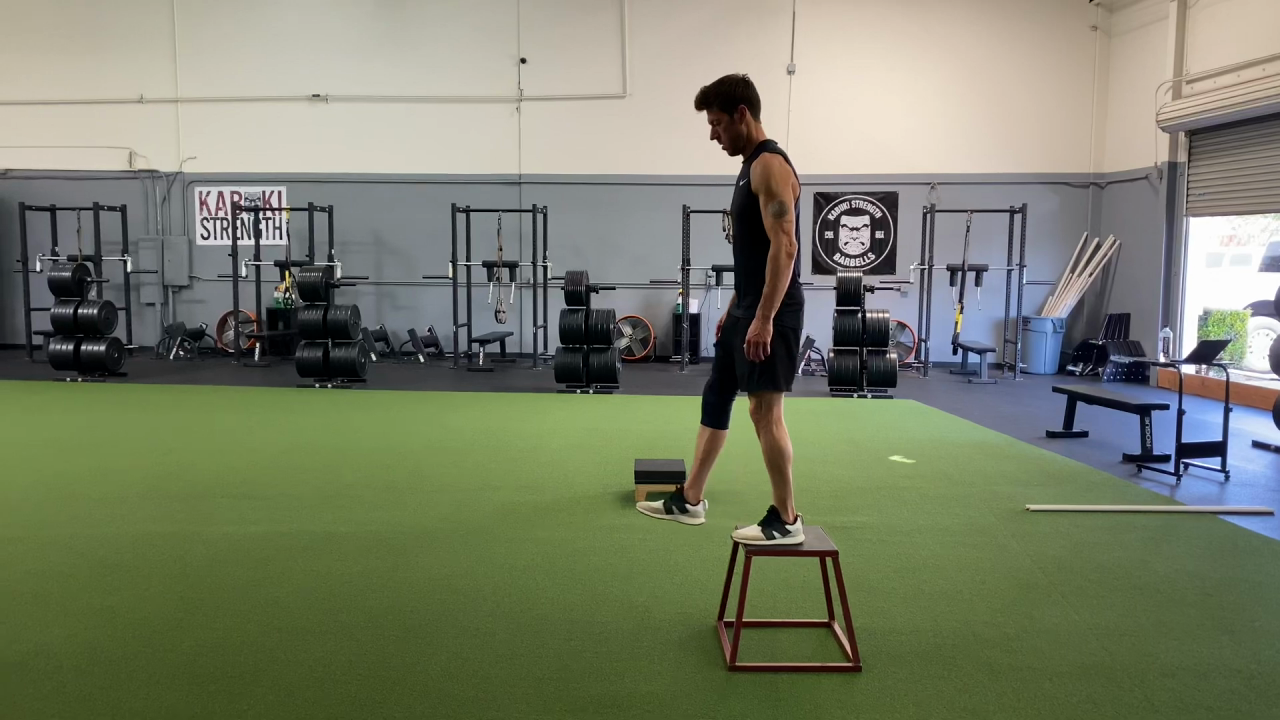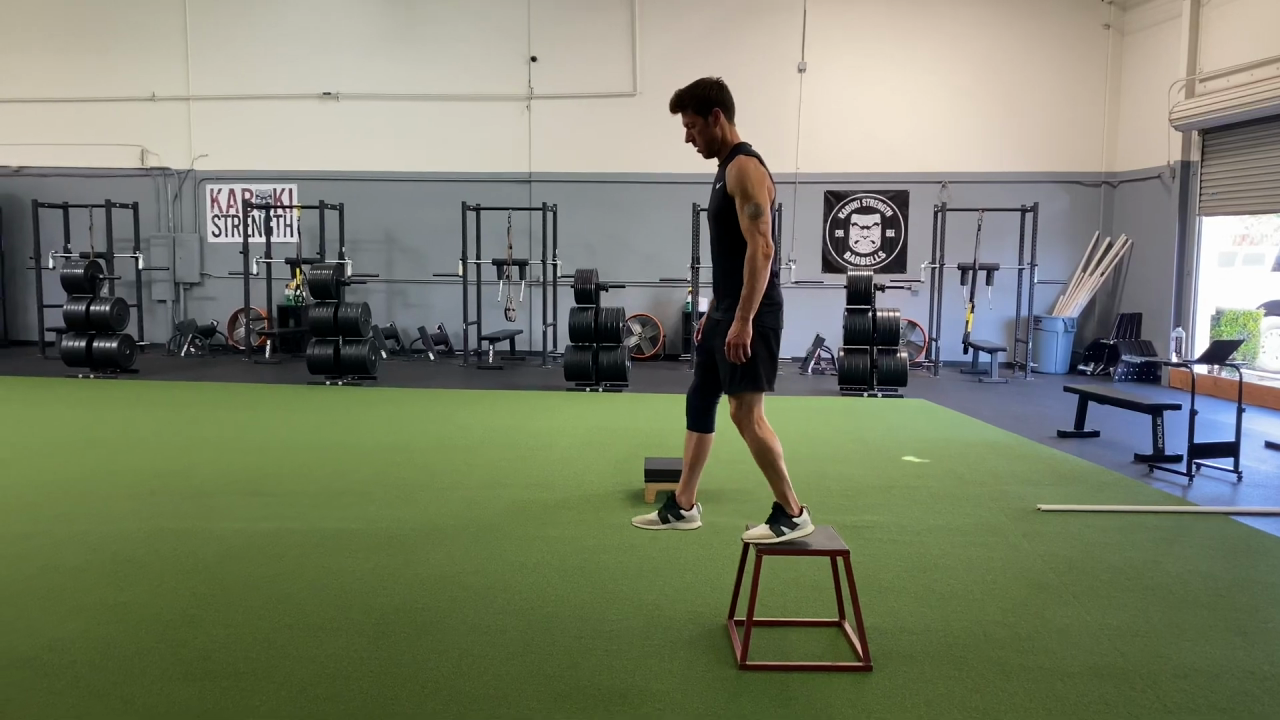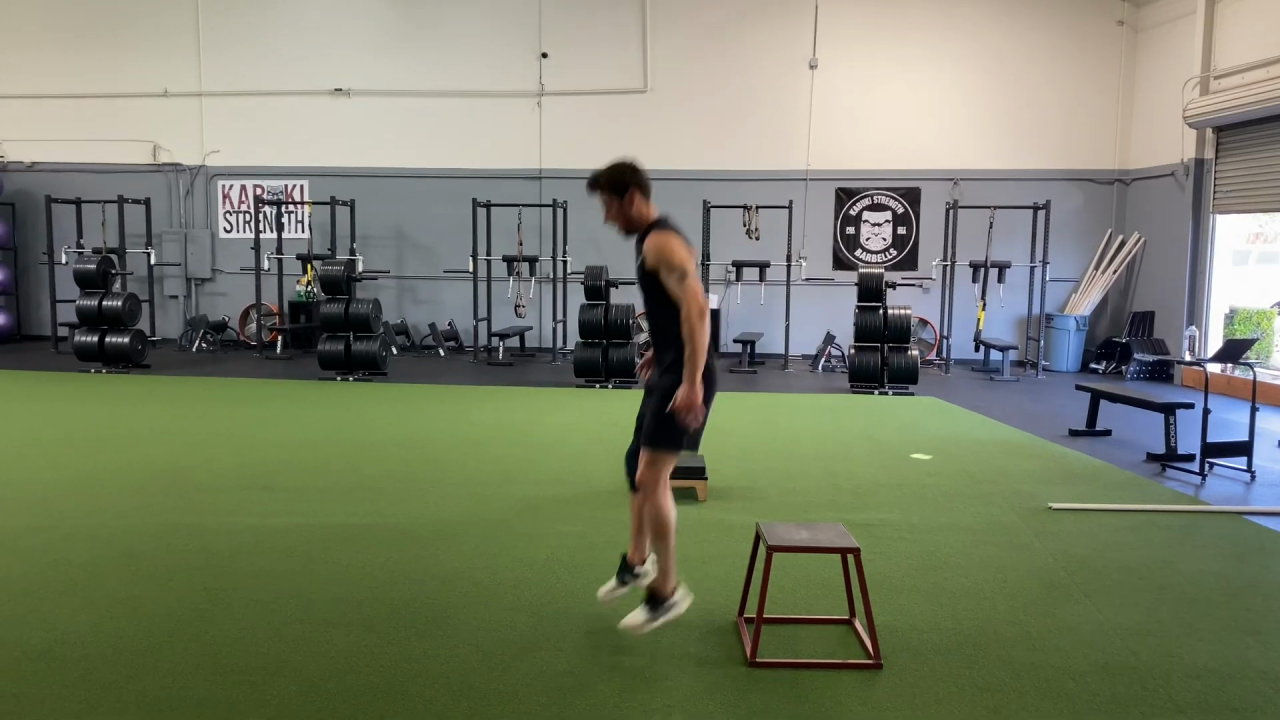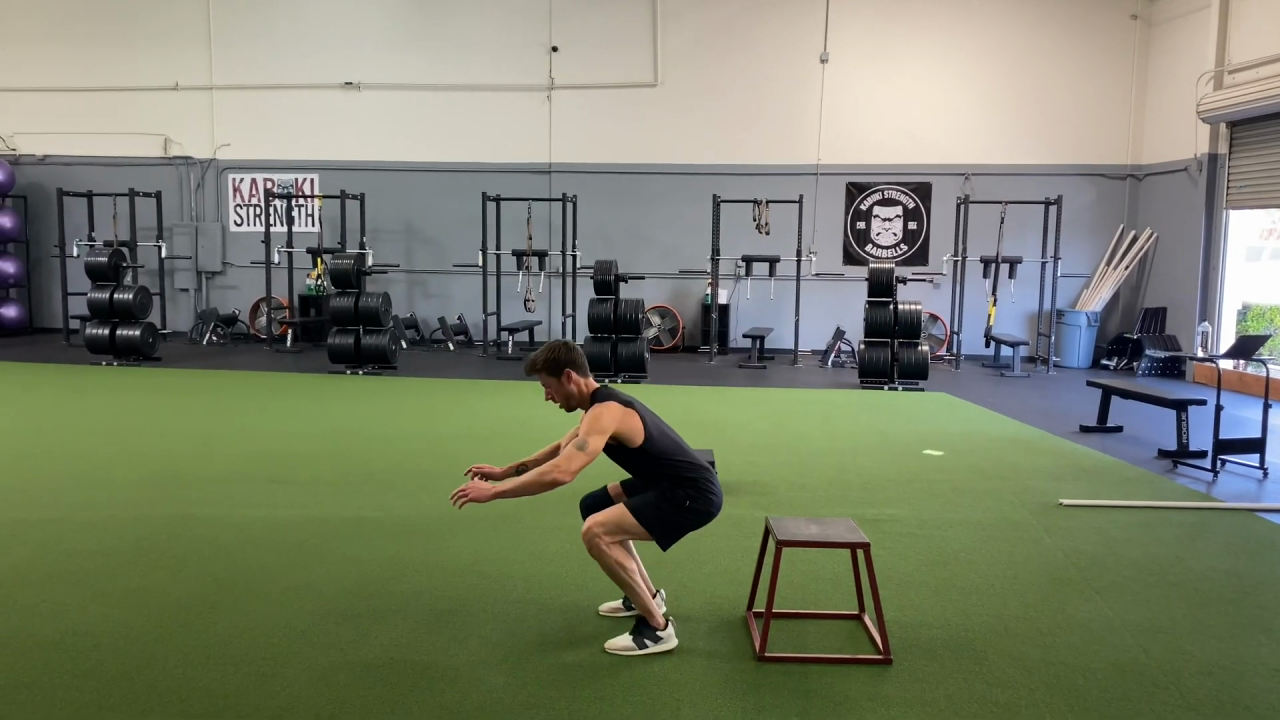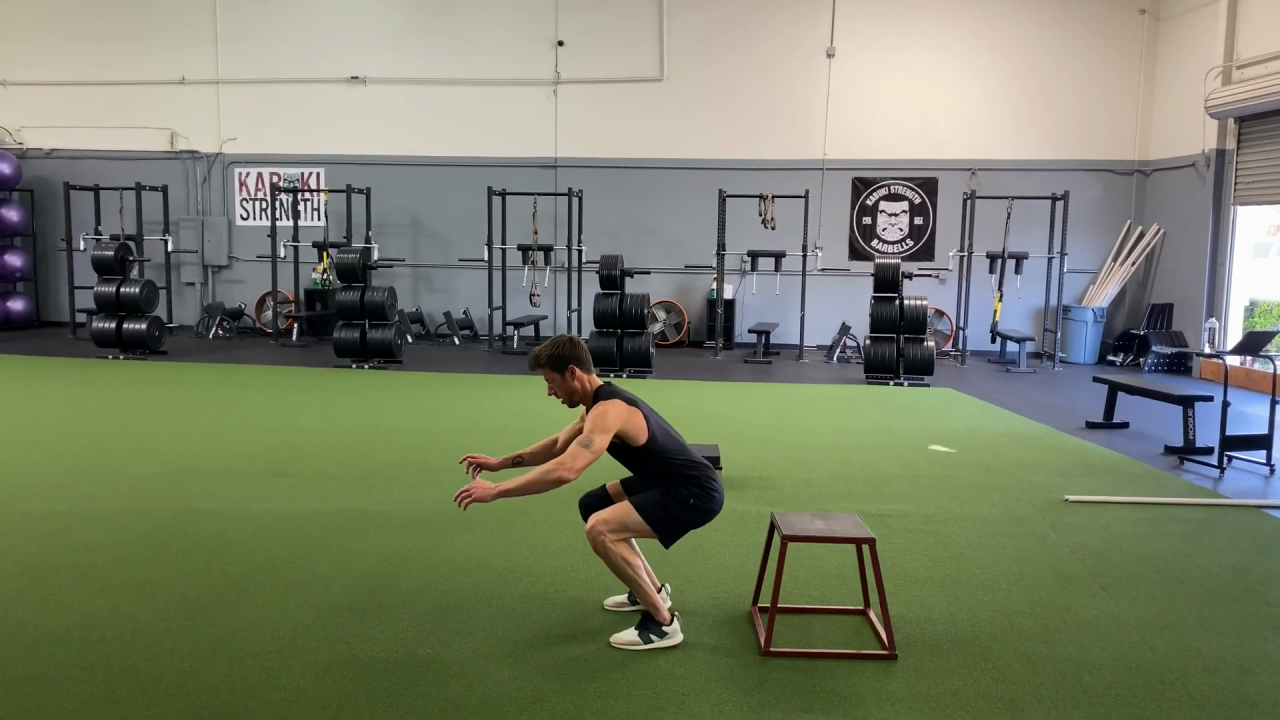
dt=0.5s
person 1, frame 1
left shoulder: (770, 166)
right shoulder: (751, 167)
left elbow: (784, 248)
left wrist: (764, 320)
right wrist: (734, 310)
left hip: (771, 313)
right hip: (748, 310)
left knee: (765, 413)
right knee: (715, 399)
left ankle: (785, 521)
right ankle: (689, 500)
person 1, frame 2
left shoulder: (744, 168)
right shoulder: (727, 169)
left elbow: (761, 249)
left wrist: (742, 321)
right wrist: (714, 313)
left hip: (749, 314)
right hip: (725, 312)
left knee: (746, 414)
right knee: (699, 402)
left ankle: (791, 514)
right ankle: (683, 506)
person 1, frame 3
left shoulder: (659, 243)
right shoulder: (656, 240)
left elbow: (696, 311)
left wrist: (692, 384)
right wrist: (655, 355)
left hip: (684, 380)
right hip: (670, 371)
left knee: (650, 478)
right knee: (637, 467)
left ankle: (666, 592)
right ankle: (636, 566)
person 1, frame 4
left shoulder: (603, 413)
right shoulder: (603, 403)
left elbow: (560, 472)
right elbow: (561, 450)
left wrist: (493, 491)
right wrist: (503, 472)
left hip: (695, 494)
right hip: (675, 483)
left knee: (596, 532)
right knee: (593, 507)
left ankle: (657, 628)
right ankle: (647, 595)
person 1, frame 5
left shoulder: (608, 411)
right shoulder: (602, 402)
left elbow: (565, 470)
right elbow: (558, 445)
left wrist: (496, 491)
right wrist: (500, 463)
left hip: (695, 493)
right hip: (672, 481)
left knee: (600, 529)
right knee: (592, 506)
left ankle: (663, 623)
right ankle: (652, 589)
